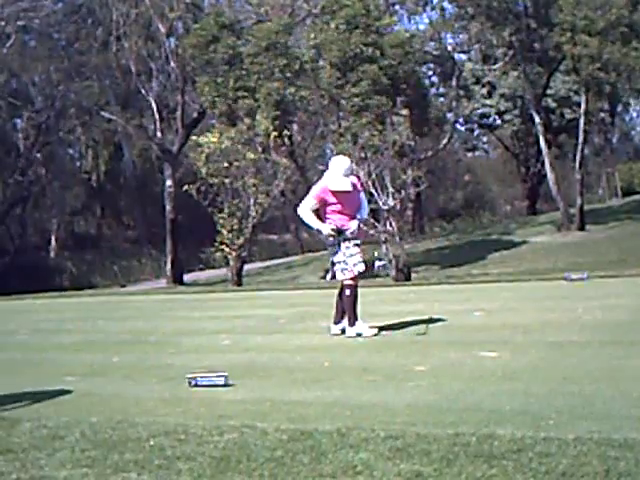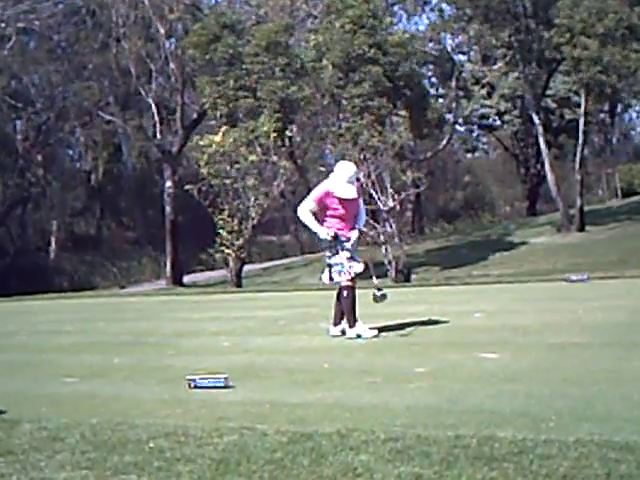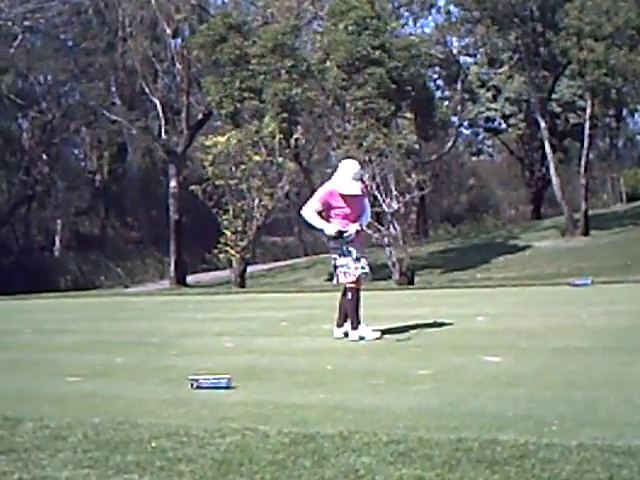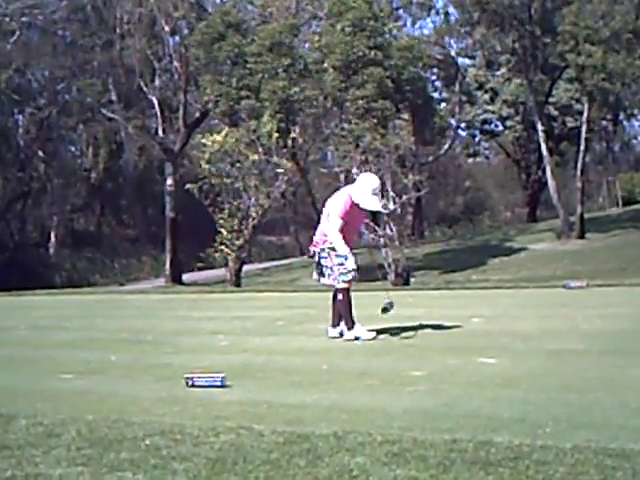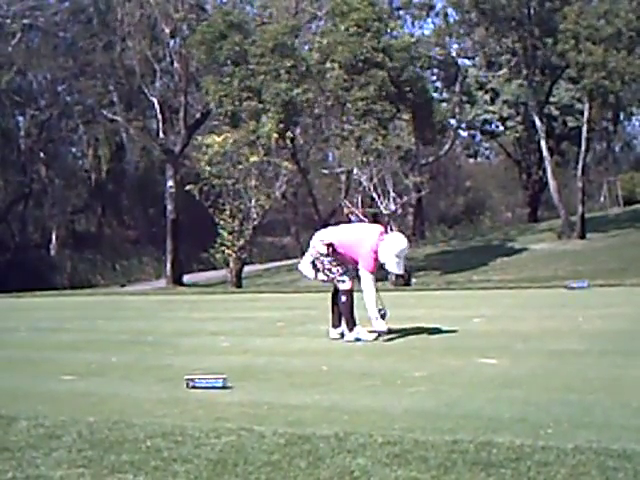
dt=0.7s
person 1, frame 1
left shoulder: (355, 182)
right shoulder: (323, 188)
left elbow: (364, 205)
right elbow: (303, 209)
left wrist: (357, 220)
right wrist: (320, 226)
left hip: (353, 236)
right hip: (338, 238)
left knee: (348, 280)
right knee: (350, 278)
left ankle: (337, 323)
right ankle: (353, 325)
person 1, frame 2
left shoulder: (354, 187)
right shoulder: (324, 190)
left elbow: (361, 211)
right elbow: (302, 210)
left wrist: (357, 230)
right wrist: (319, 229)
left hip: (348, 240)
right hip: (334, 240)
left knee: (347, 281)
right knee: (347, 280)
left ankle: (337, 325)
right ankle: (353, 326)
person 1, frame 3
left shoulder: (360, 188)
right shoulder: (328, 191)
left elbow: (366, 211)
right elbow: (307, 210)
left wrist: (358, 225)
right wrist: (325, 226)
left hip: (356, 241)
right hip: (340, 243)
left knee: (353, 283)
right knee: (352, 282)
left ankle: (340, 327)
right ankle: (356, 328)
person 1, frame 4
left shoulder: (360, 198)
right shoulder: (344, 202)
right elbow: (333, 232)
left wrist: (362, 233)
right wrist: (347, 256)
left hip: (340, 246)
right hip: (329, 245)
left knee: (341, 284)
right knee: (343, 284)
left ankle: (335, 327)
right ankle: (351, 329)
person 1, frame 5
left shoulder: (381, 232)
right shoulder: (369, 252)
right elbow: (368, 289)
right wrist: (375, 318)
left hip: (324, 243)
right hip: (322, 246)
left knee: (340, 285)
right knee: (346, 284)
left ankle: (336, 328)
right ankle: (352, 331)
